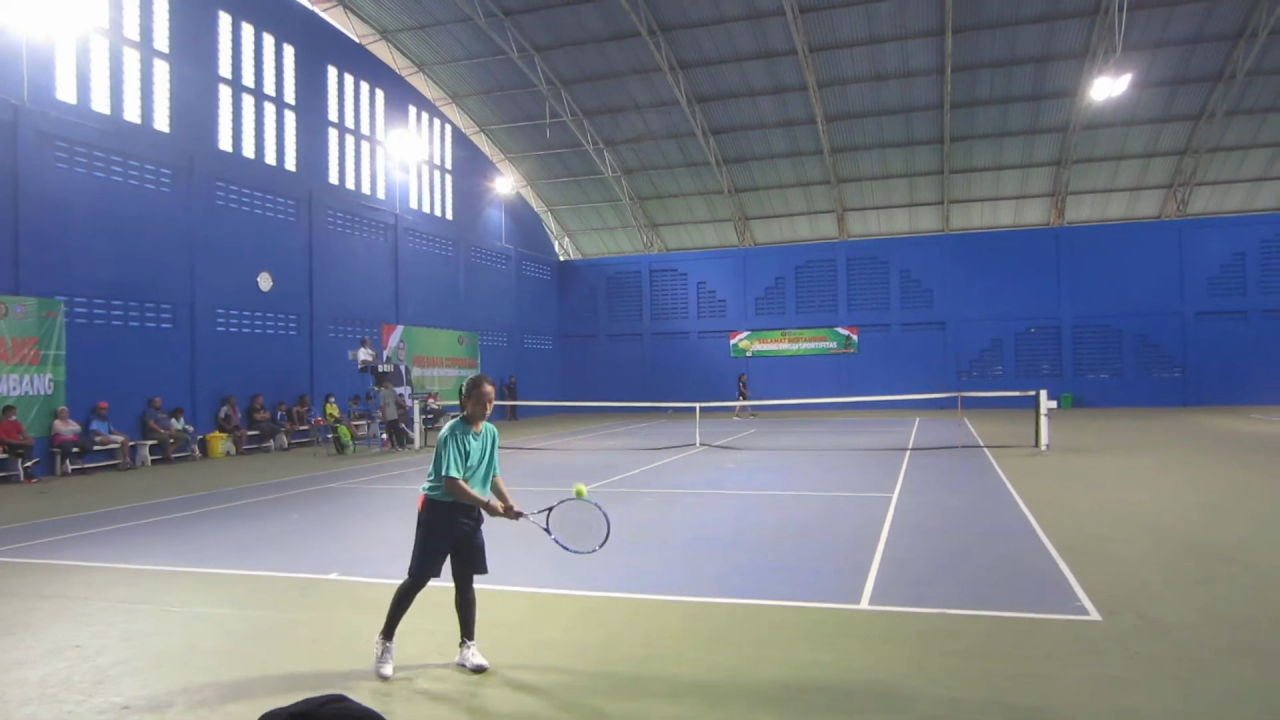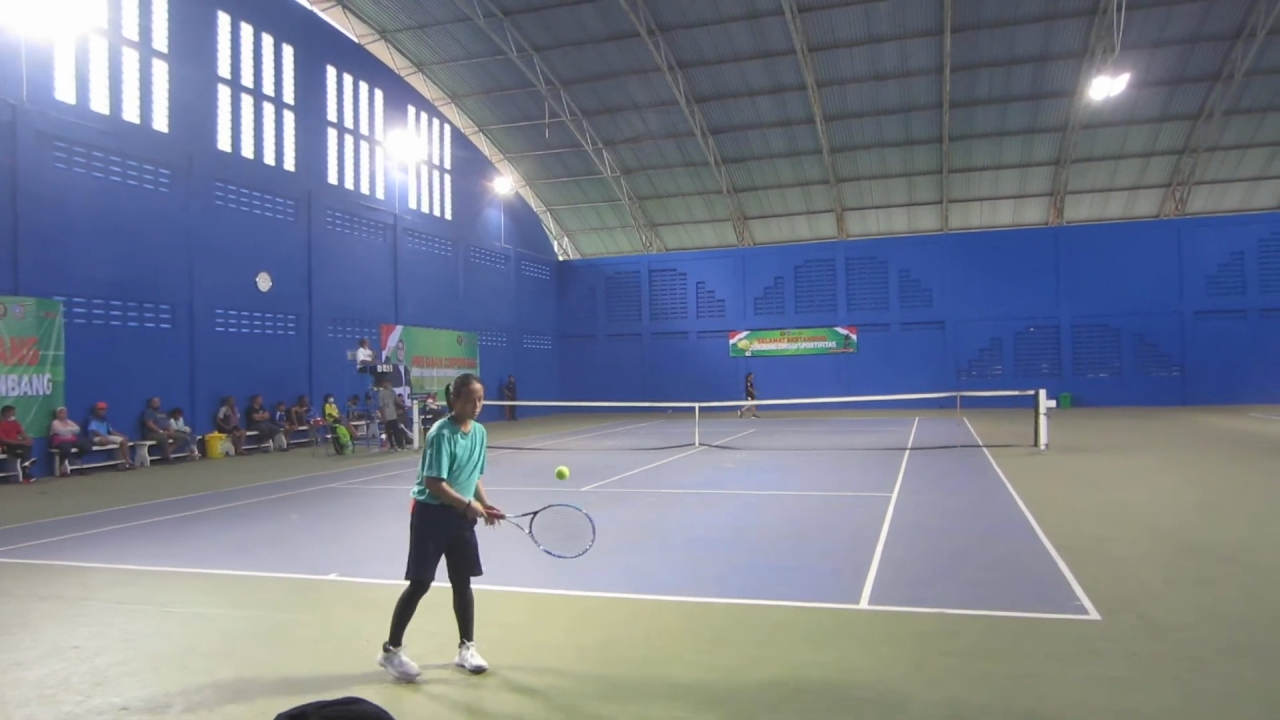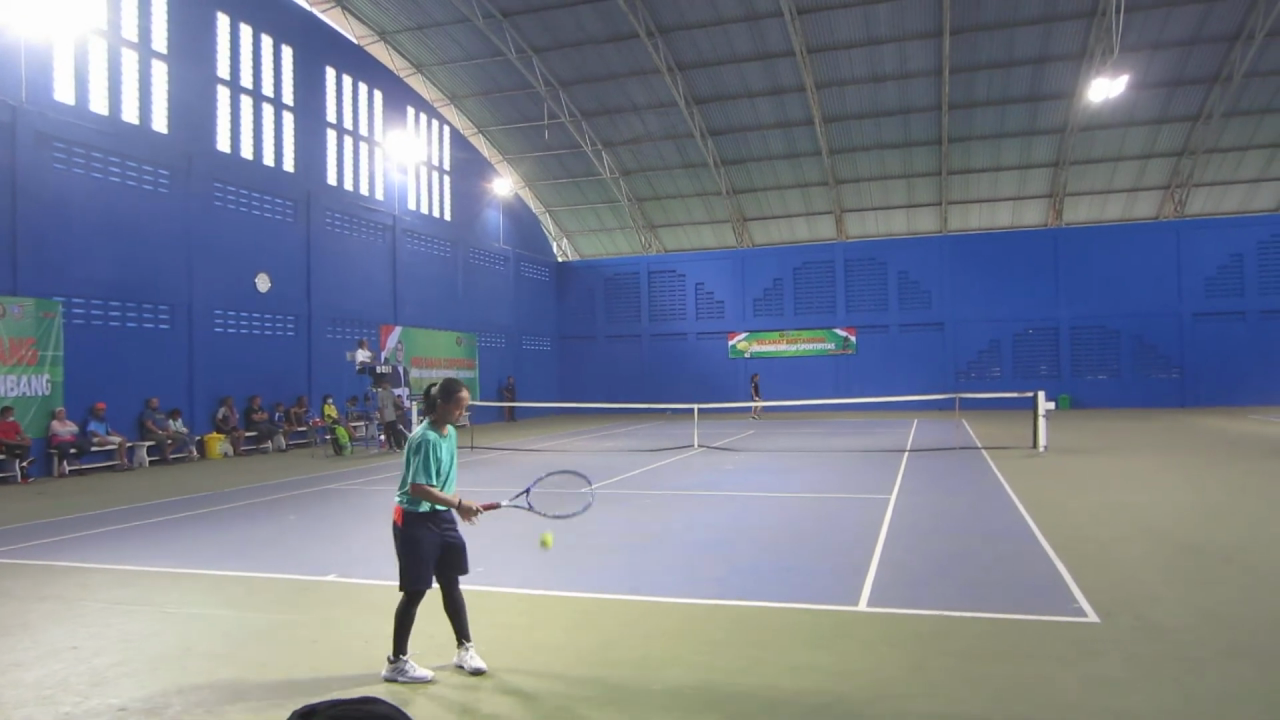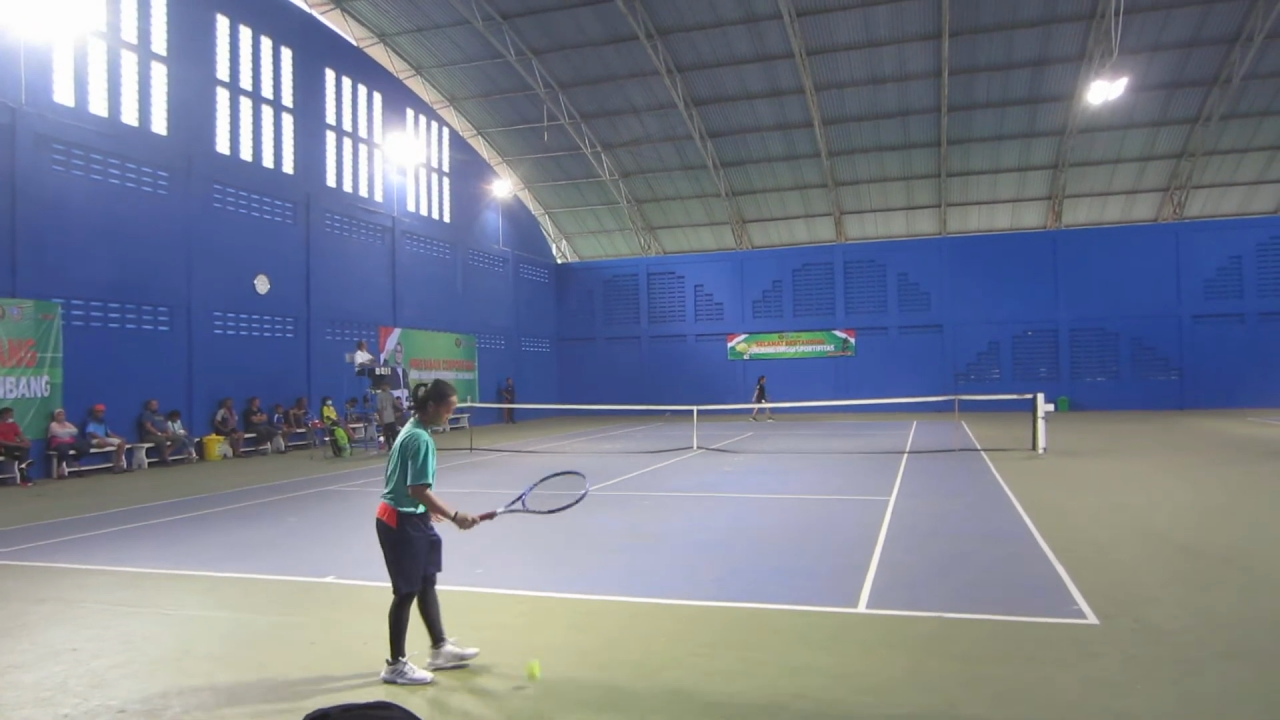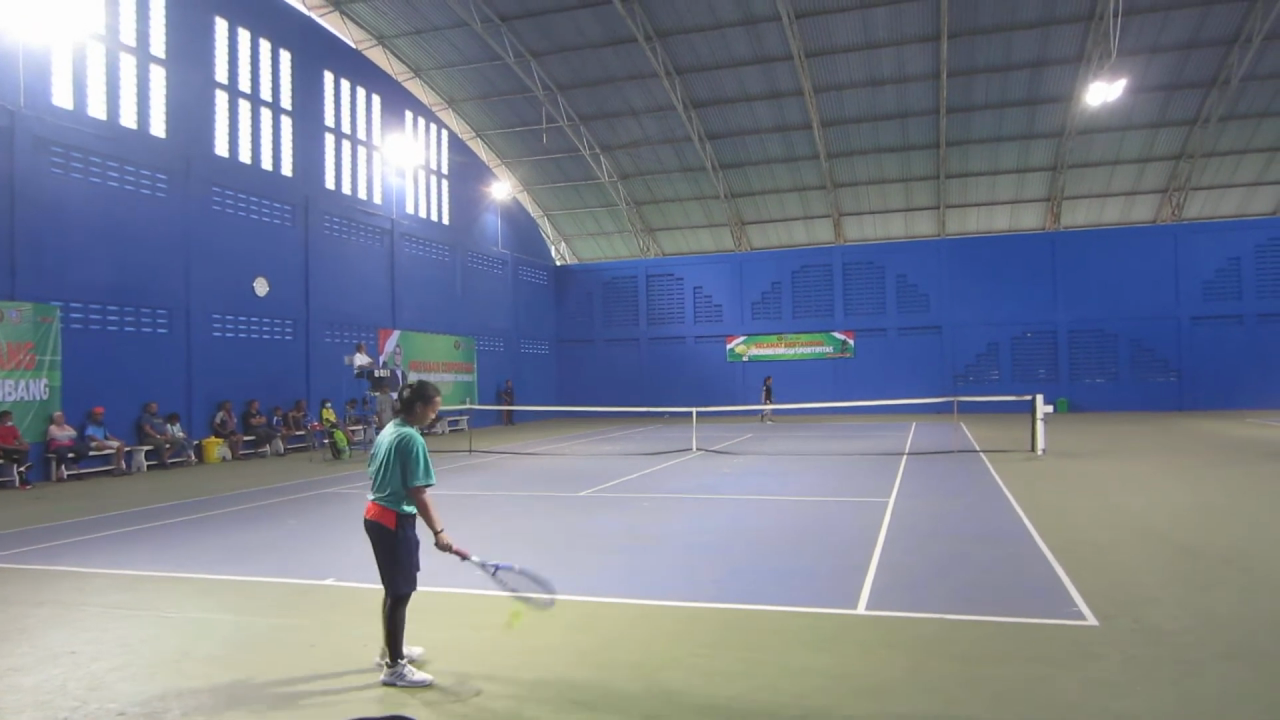
dt=0.2s
person 1, frame 1
left shoulder: (491, 433)
right shoulder: (453, 434)
left elbow: (491, 476)
right elbow: (450, 482)
left wrist: (508, 504)
right wrist: (486, 503)
left hip: (469, 514)
right hip: (439, 510)
left knee: (465, 581)
right knee: (417, 579)
left ankle: (467, 646)
right ankle: (384, 641)
person 1, frame 2
left shoulder: (478, 432)
right shoulder: (442, 434)
right elbow: (433, 483)
left wrist: (484, 505)
right wrist: (469, 506)
left hip: (462, 515)
right hip: (431, 514)
left knee: (463, 583)
right knee: (419, 584)
left ankle: (466, 647)
right ankle: (391, 650)
person 1, frame 3
left shoulder: (449, 434)
right shoulder: (425, 439)
right elbow: (418, 488)
left wrist: (455, 505)
right wrist: (458, 504)
left hip: (439, 518)
right hip: (415, 521)
left knee: (451, 584)
right knee: (415, 591)
left ankle: (465, 649)
right ankle: (397, 662)
person 1, frame 4
left shoulder: (415, 431)
right shoulder: (419, 439)
right elbow: (418, 491)
left wrist: (432, 510)
right wrist: (454, 516)
left hip: (411, 518)
right hip: (401, 521)
left knee: (426, 583)
right knee: (407, 591)
left ankle: (441, 647)
right ankle: (396, 665)
person 1, frame 5
left shoulder: (389, 430)
right shoulder: (412, 439)
right elbow: (419, 492)
right wrist: (439, 531)
left hip: (375, 514)
right hip: (393, 521)
left knee: (395, 586)
right knee: (400, 593)
left ankle: (395, 650)
right ankle: (395, 667)
